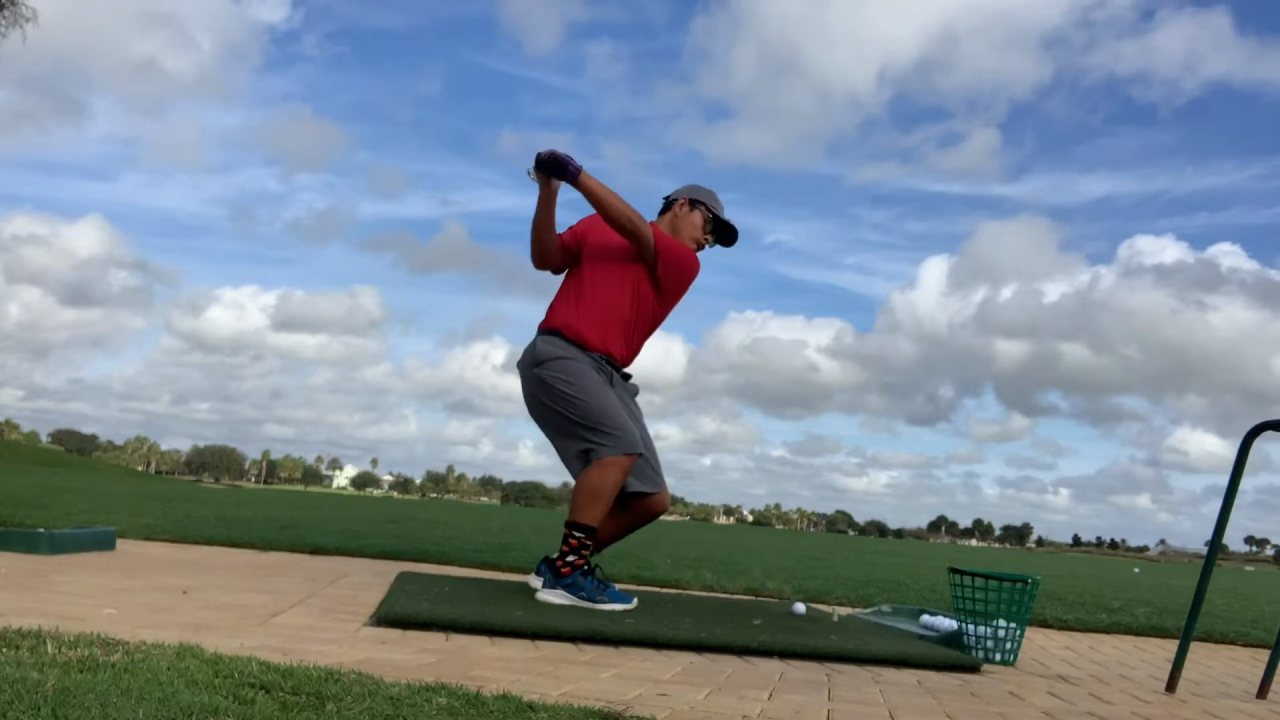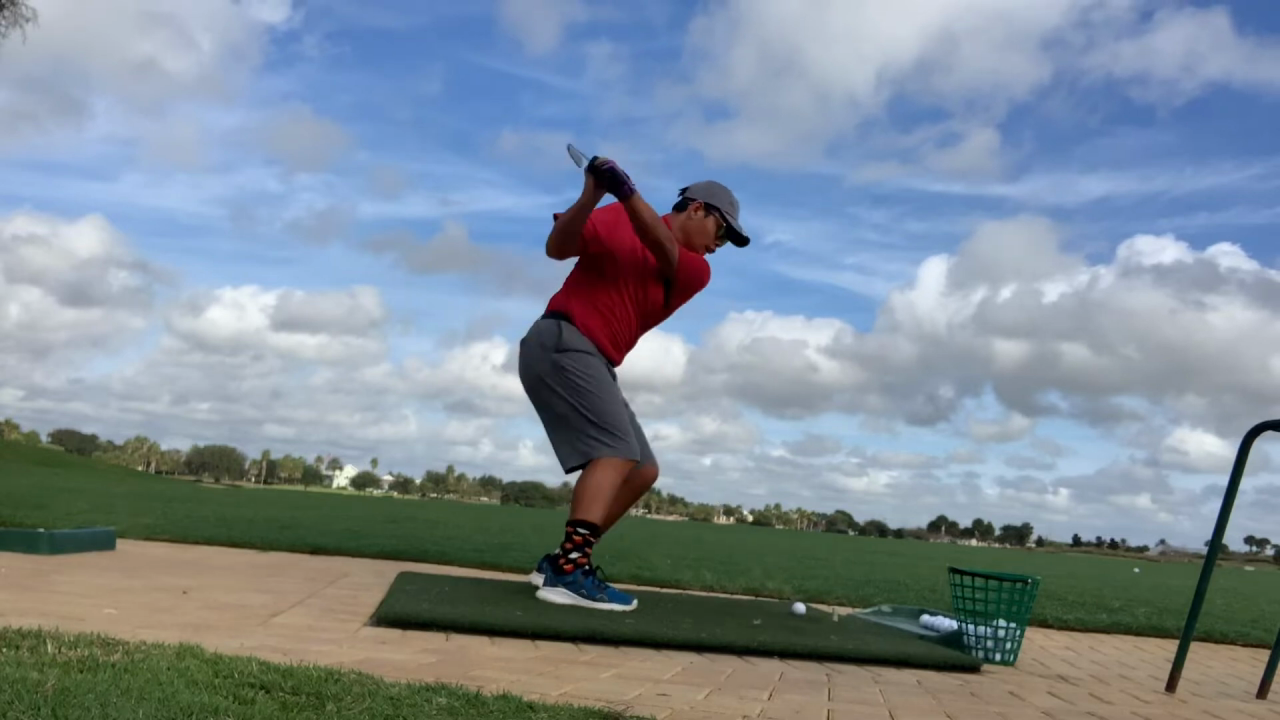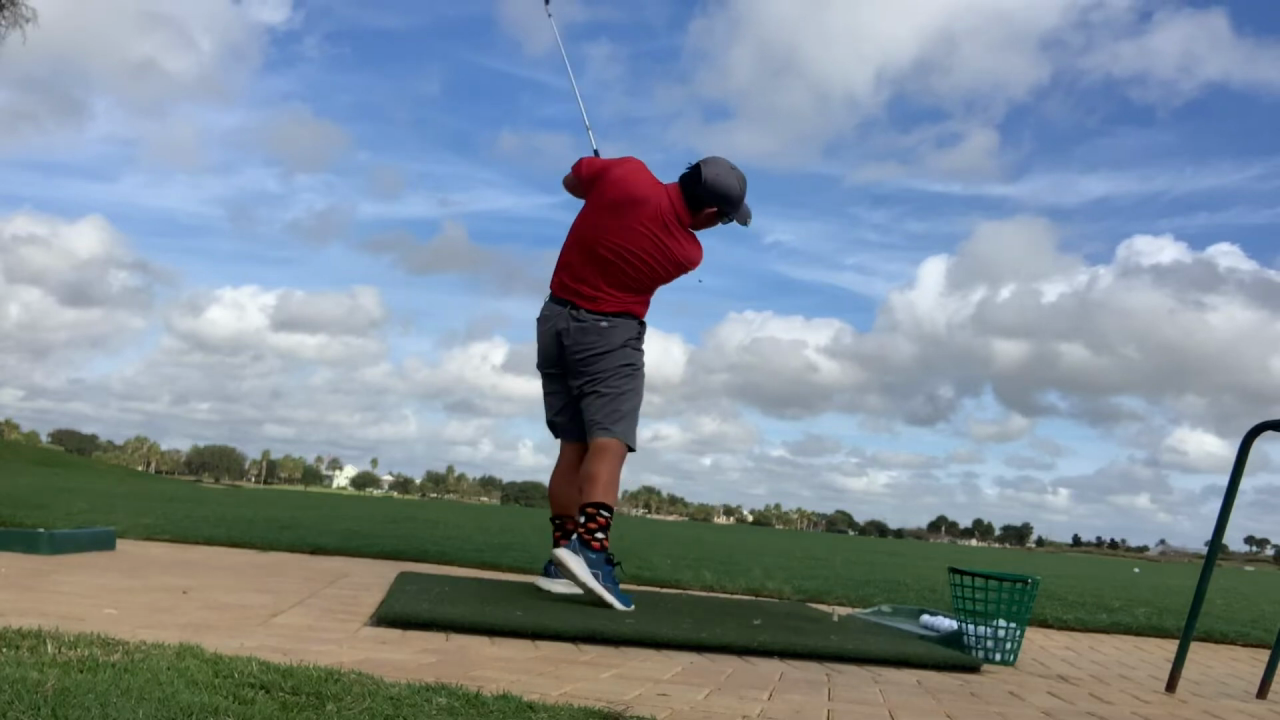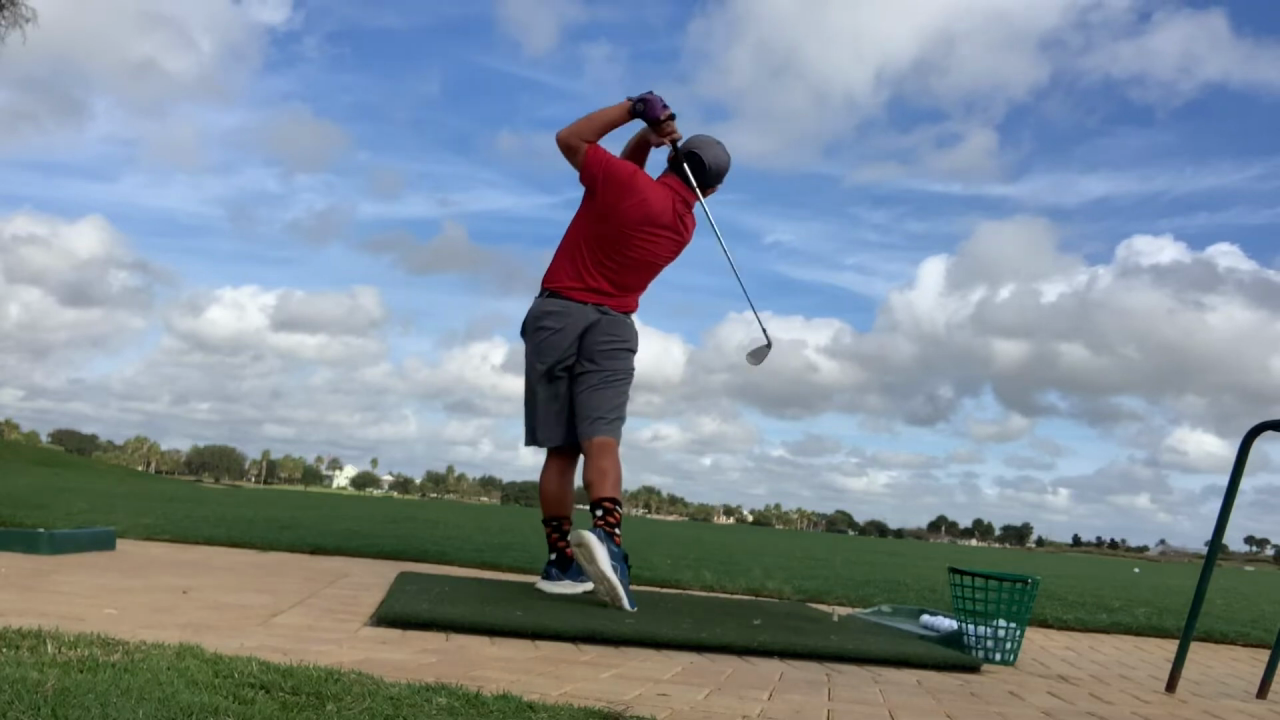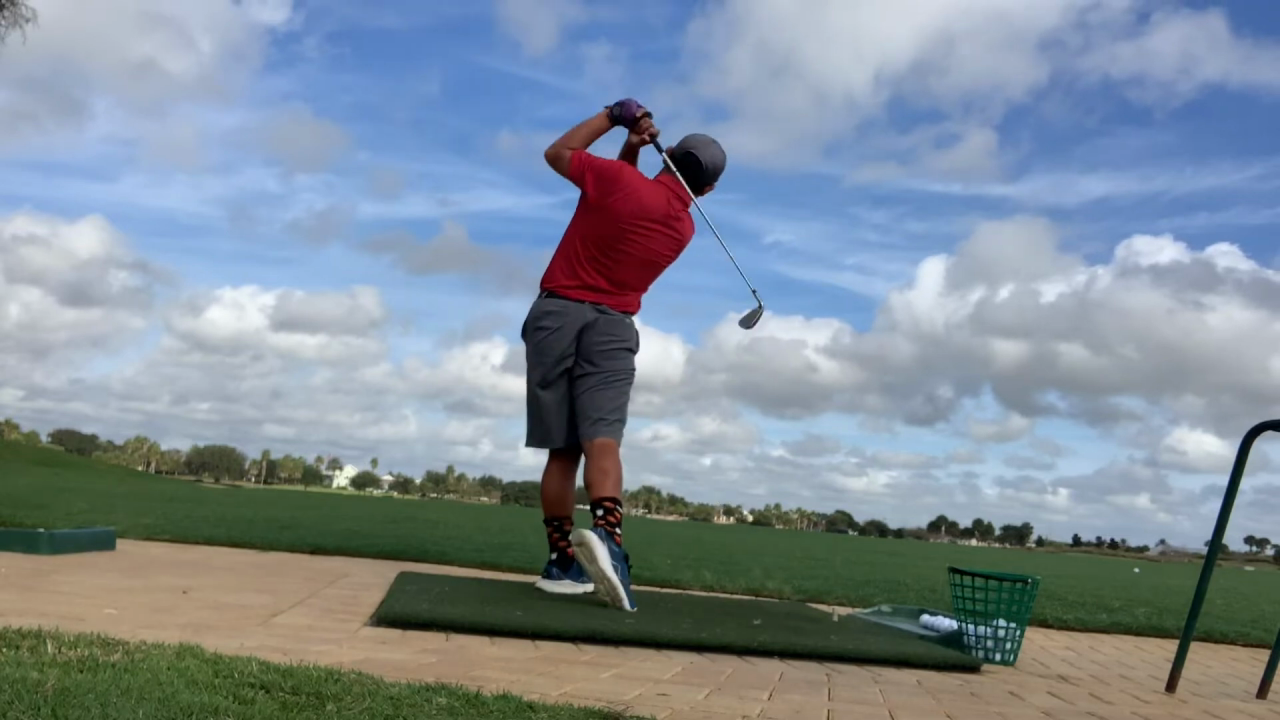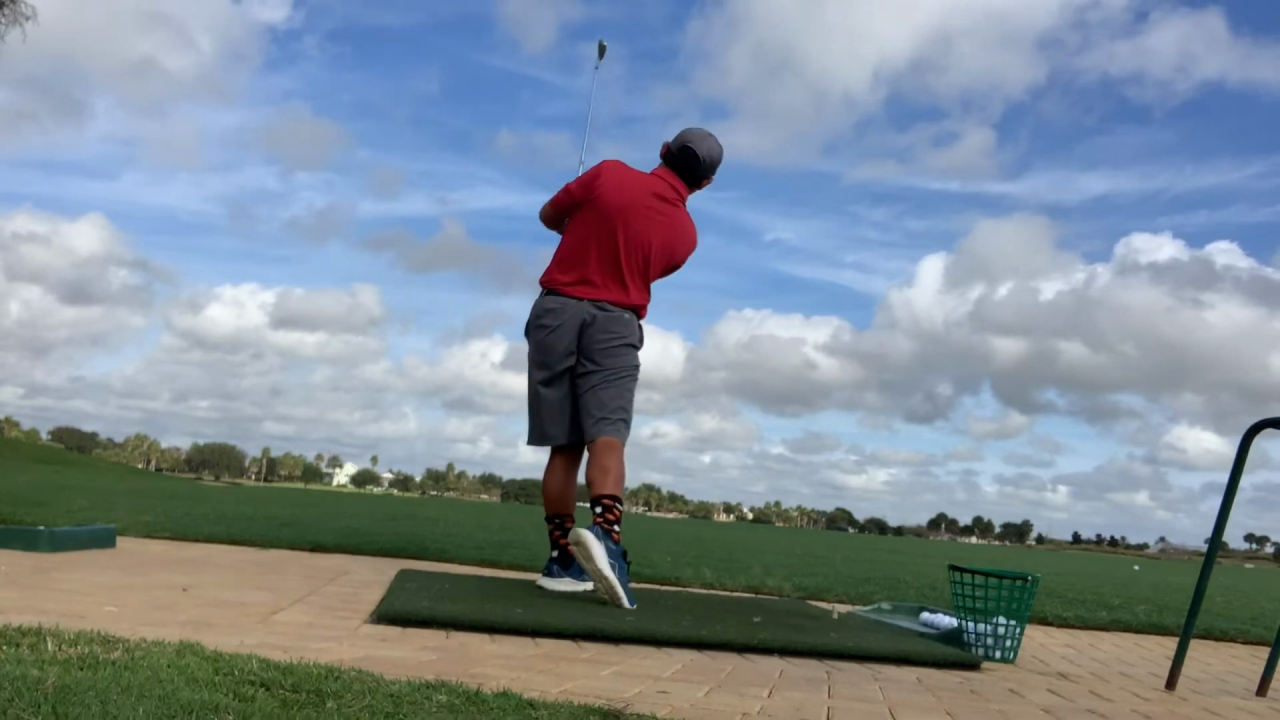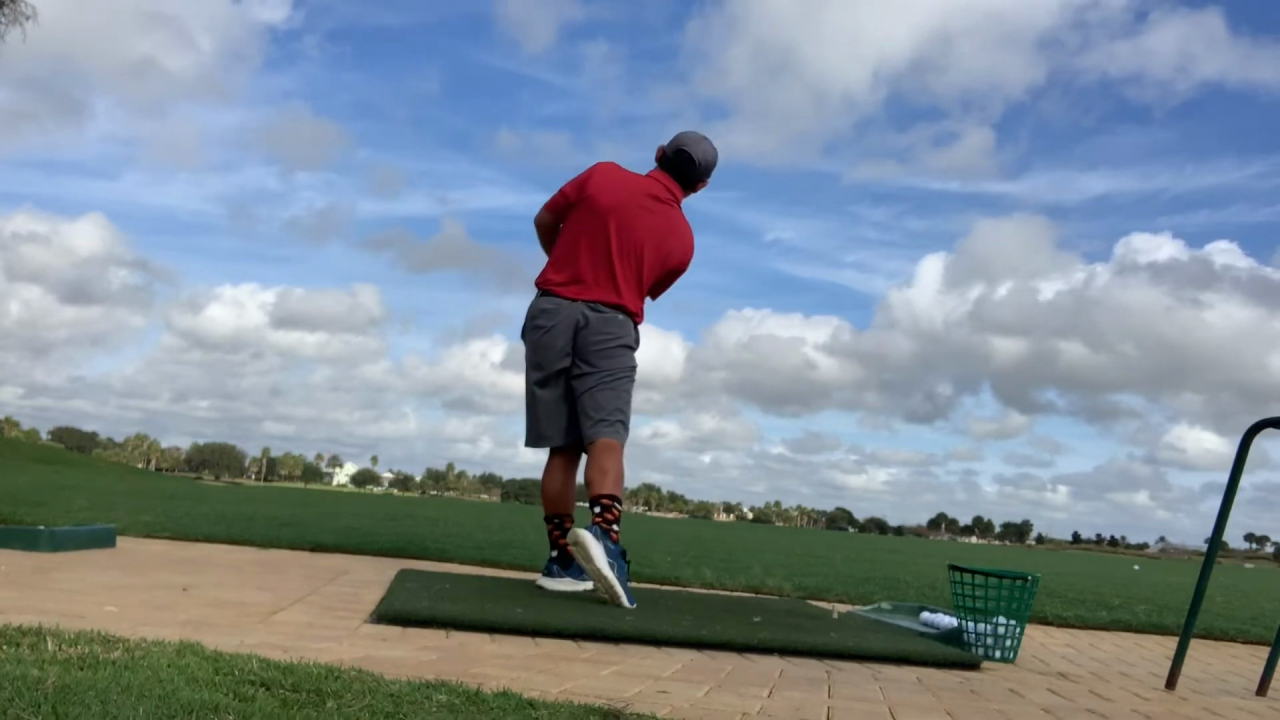
dt=0.3s
person 1, frame 1
left shoulder: (683, 263)
right shoulder: (599, 227)
left elbow: (633, 227)
right elbow: (545, 260)
left wrist: (575, 174)
right wrist: (547, 190)
left hip: (607, 375)
right hip: (557, 357)
left knee: (653, 498)
right knee: (618, 449)
left ankle: (563, 565)
right ankle: (567, 572)
person 1, frame 2
left shoulder: (697, 273)
right shoulder: (620, 220)
left elbow: (668, 254)
right elbow: (557, 247)
left wrist: (629, 193)
right wrist: (590, 195)
left hip: (592, 363)
right hip: (561, 349)
left knee: (642, 471)
right knee: (615, 456)
left ankle: (563, 563)
right ankle: (570, 572)
person 1, frame 3
left shoulder: (625, 174)
right shoulder: (686, 252)
left elbow: (572, 182)
left hip: (556, 322)
right hip: (609, 334)
left knee: (574, 444)
right knee: (608, 441)
left ankle: (563, 553)
right ankle: (591, 548)
person 1, frame 4
left shoulder: (627, 187)
right shoulder: (685, 226)
left elbow: (569, 138)
left wrist: (638, 110)
right wrist: (650, 130)
left hip: (554, 315)
right hip: (609, 328)
left knee: (560, 447)
right knee: (601, 439)
left ankle: (561, 561)
right ankle: (604, 536)
person 1, frame 5
left shoulder: (620, 185)
right shoulder: (683, 230)
left elbow: (556, 153)
left wrist: (616, 115)
right wrist: (636, 147)
left hip: (554, 316)
right hip: (610, 328)
left knee: (562, 448)
right knee: (602, 439)
left ankle: (561, 561)
right ankle: (605, 534)
person 1, frame 6
left shoulder: (609, 175)
right shoulder: (684, 234)
left elbow: (548, 215)
left hip: (556, 311)
right hip: (614, 324)
left knee: (564, 445)
right knee: (607, 435)
left ankle: (561, 559)
right ankle: (604, 531)
person 1, frame 7
left shoulder: (603, 175)
right shoulder: (681, 238)
left elbow: (544, 222)
left hip: (552, 312)
right hip: (610, 325)
left knee: (562, 445)
right knee: (606, 435)
left ankle: (561, 558)
right ankle: (603, 532)
